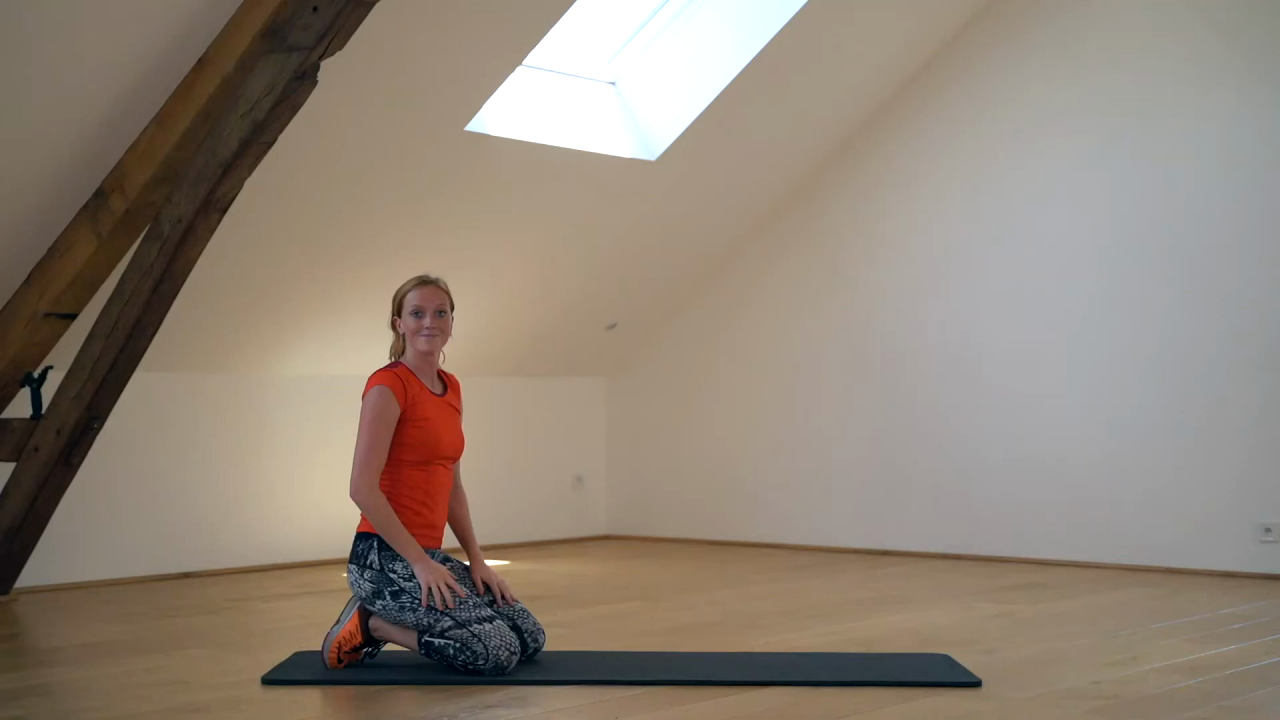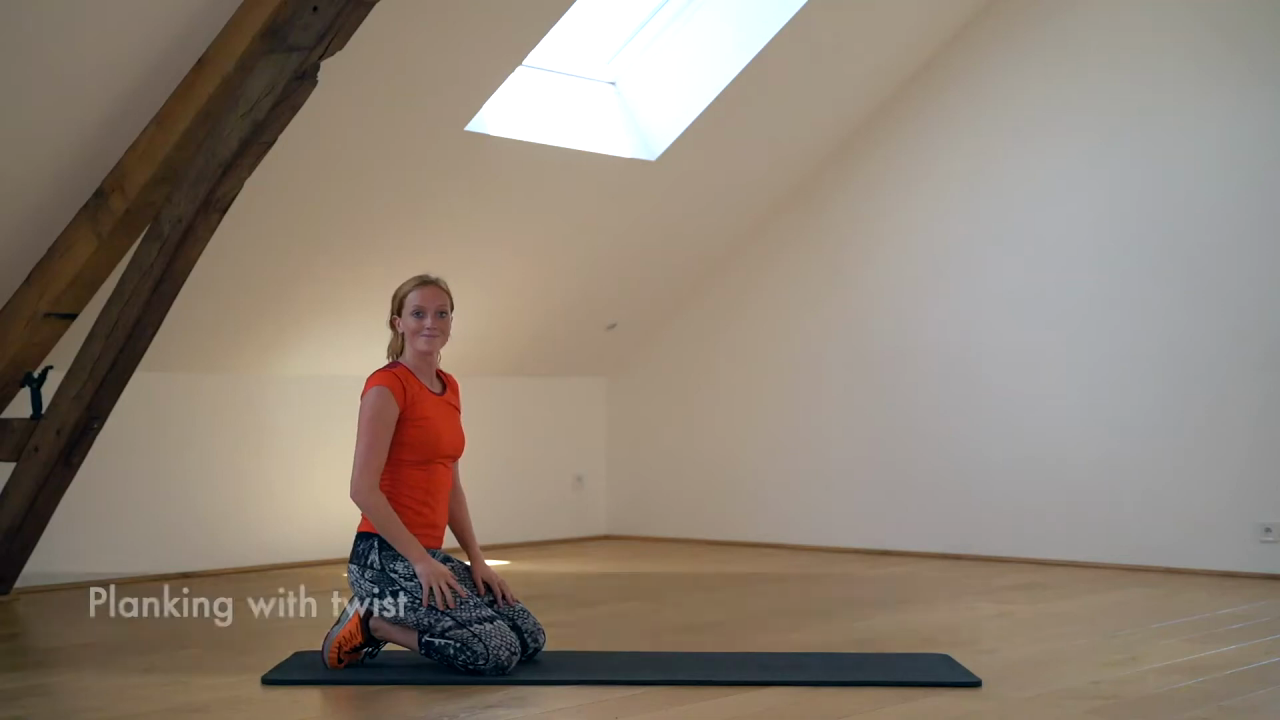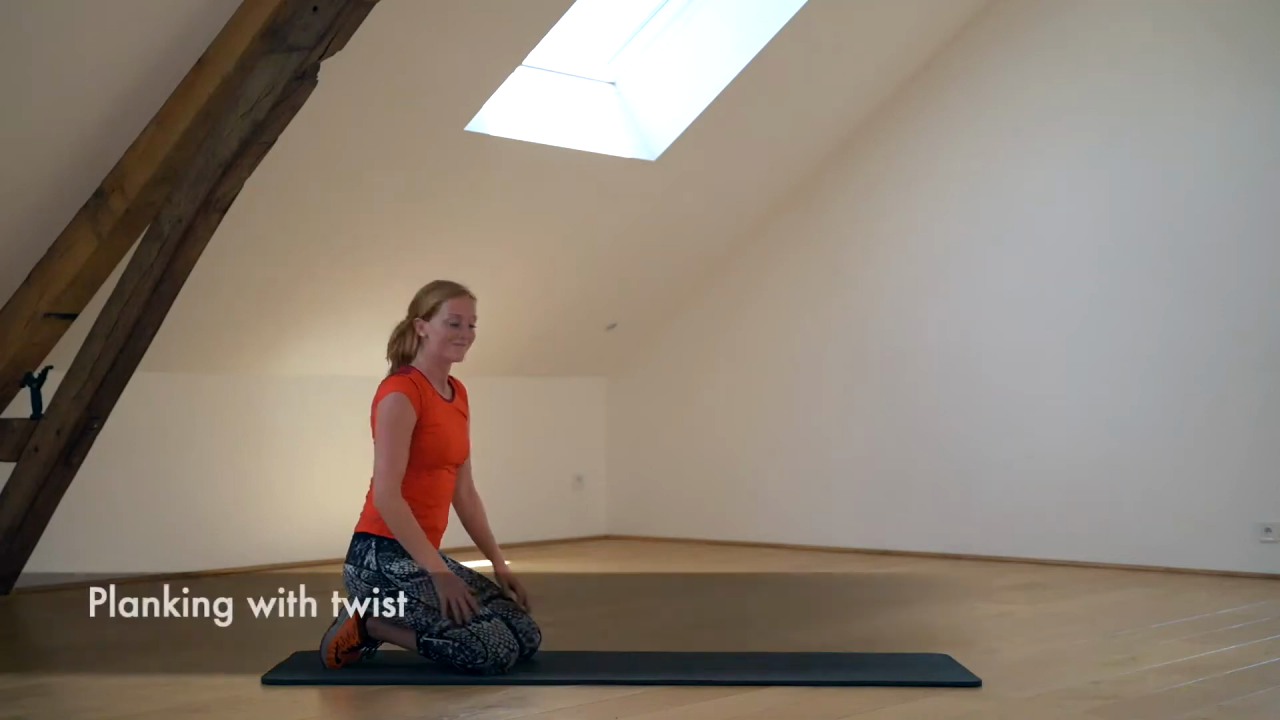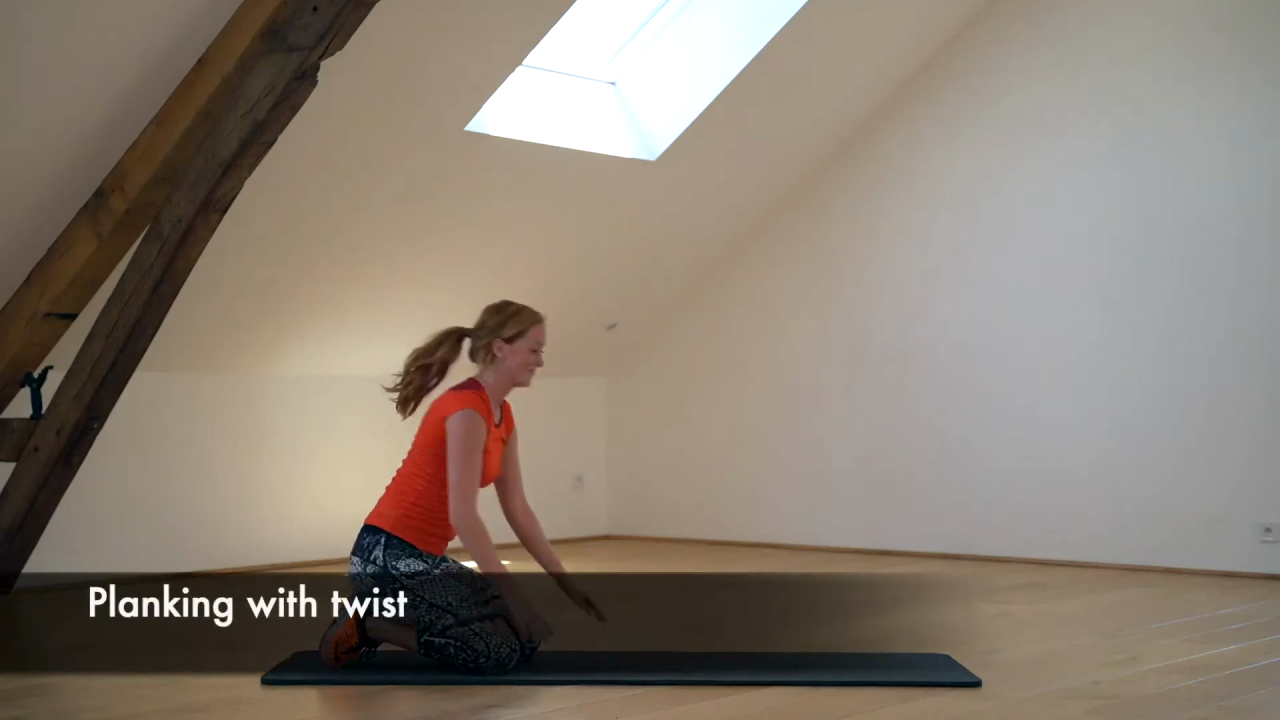
dt=0.2s
person 1, frame 1
left shoulder: (452, 388)
right shoulder: (387, 386)
right elbow: (362, 488)
left wrist: (477, 561)
right wrist: (420, 563)
left hip: (426, 555)
right hip: (387, 558)
left knee: (529, 637)
right knee: (496, 652)
left ankle: (382, 615)
right ankle: (372, 625)
person 1, frame 2
left shoulder: (449, 388)
right shoulder: (386, 386)
right elbow: (363, 489)
left wrist: (478, 561)
right wrist: (422, 563)
left hip: (425, 555)
right hip: (388, 559)
left knee: (530, 638)
right knee: (498, 652)
left ankle: (386, 616)
right ankle: (373, 625)
person 1, frame 3
left shoulder: (456, 395)
right shoulder: (401, 393)
left elbow: (463, 491)
right elbow: (386, 494)
left wrist: (499, 565)
right wrist: (440, 572)
left hip: (421, 557)
right hip: (384, 559)
left knee: (526, 637)
right knee: (494, 651)
left ankle: (386, 622)
right ankle: (369, 626)
person 1, frame 4
left shoulder: (500, 415)
right shoulder: (468, 411)
left elbow: (518, 510)
right elbow: (463, 513)
left wrist: (565, 582)
right wrist: (513, 596)
left hip: (421, 555)
right hip: (388, 556)
left knee: (526, 638)
right knee: (497, 651)
left ankle: (386, 611)
right ankle: (371, 625)
